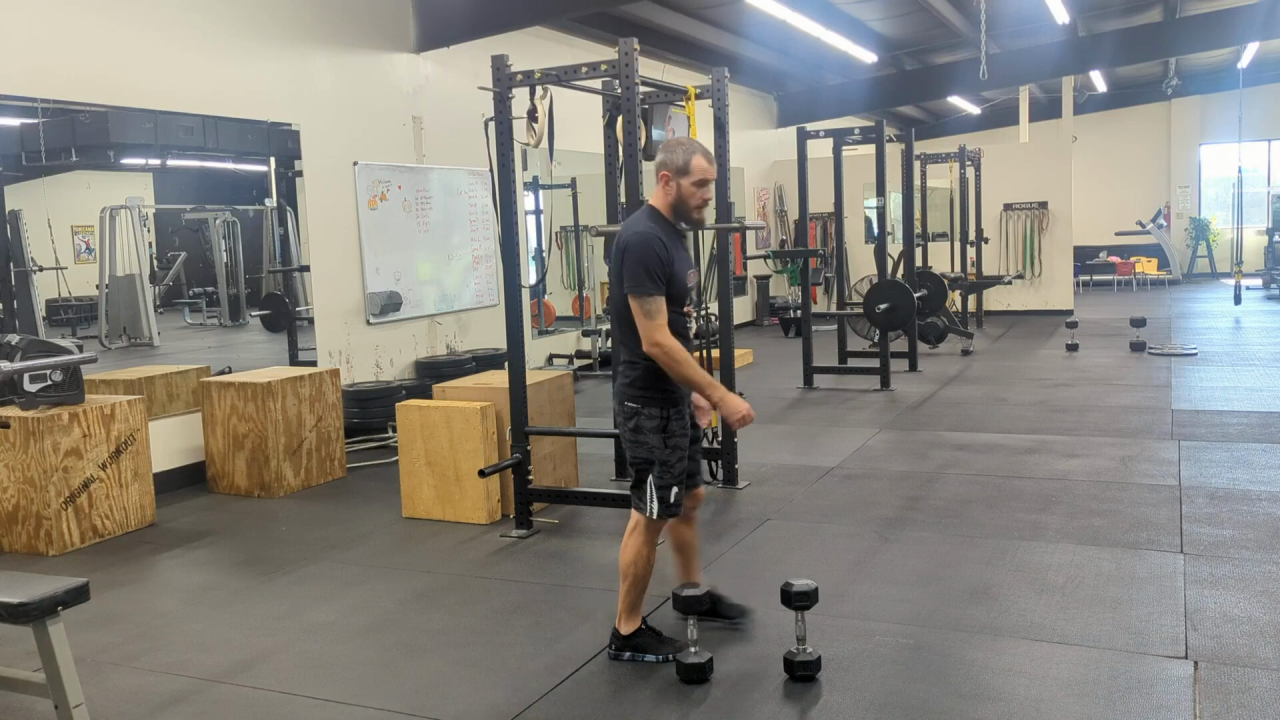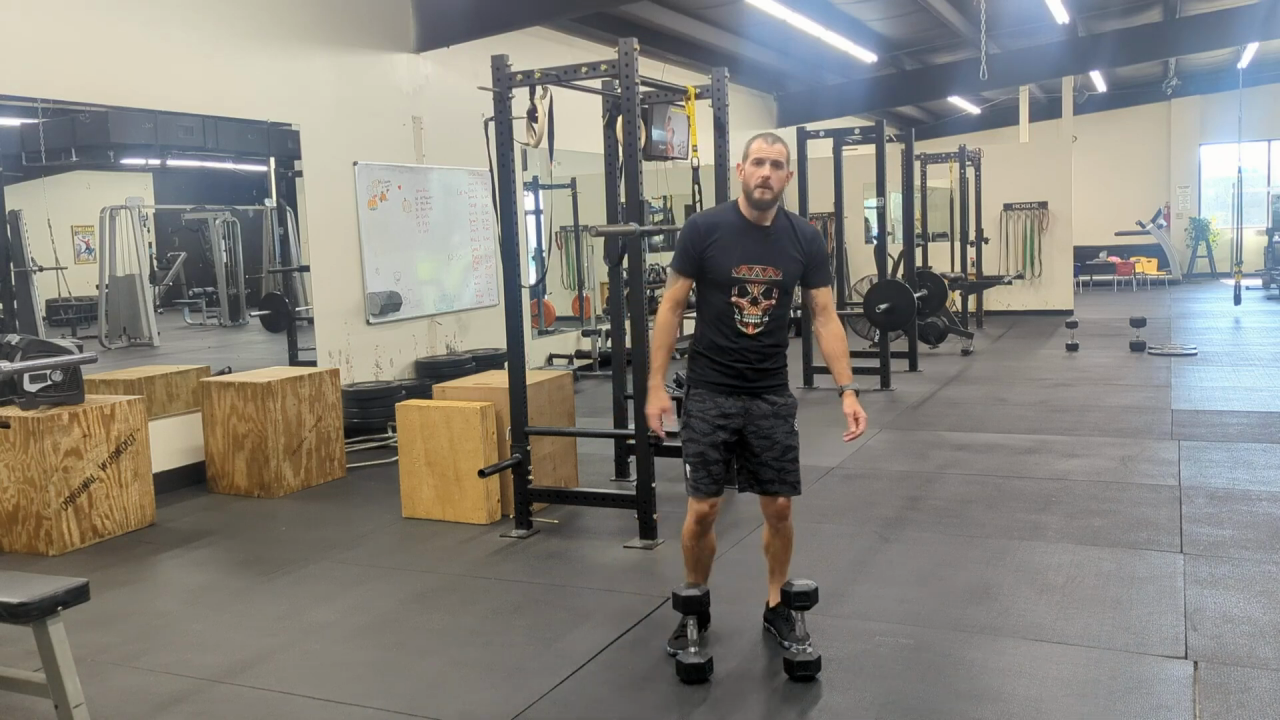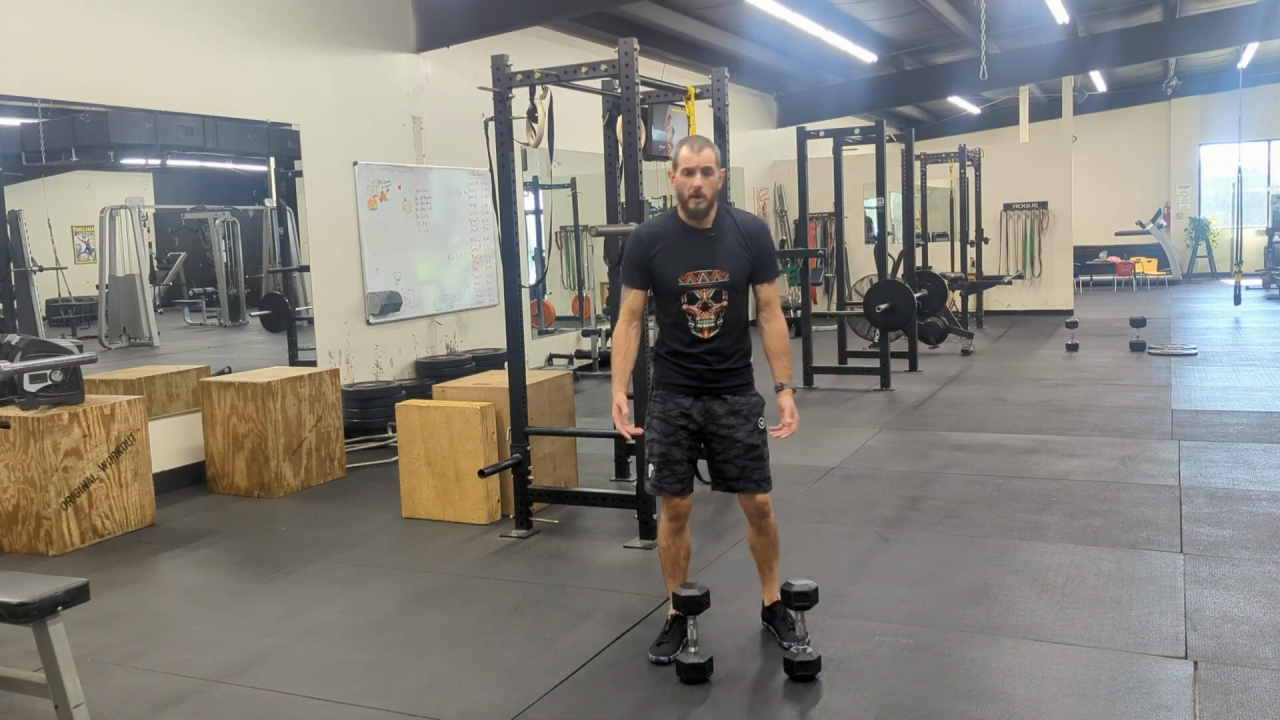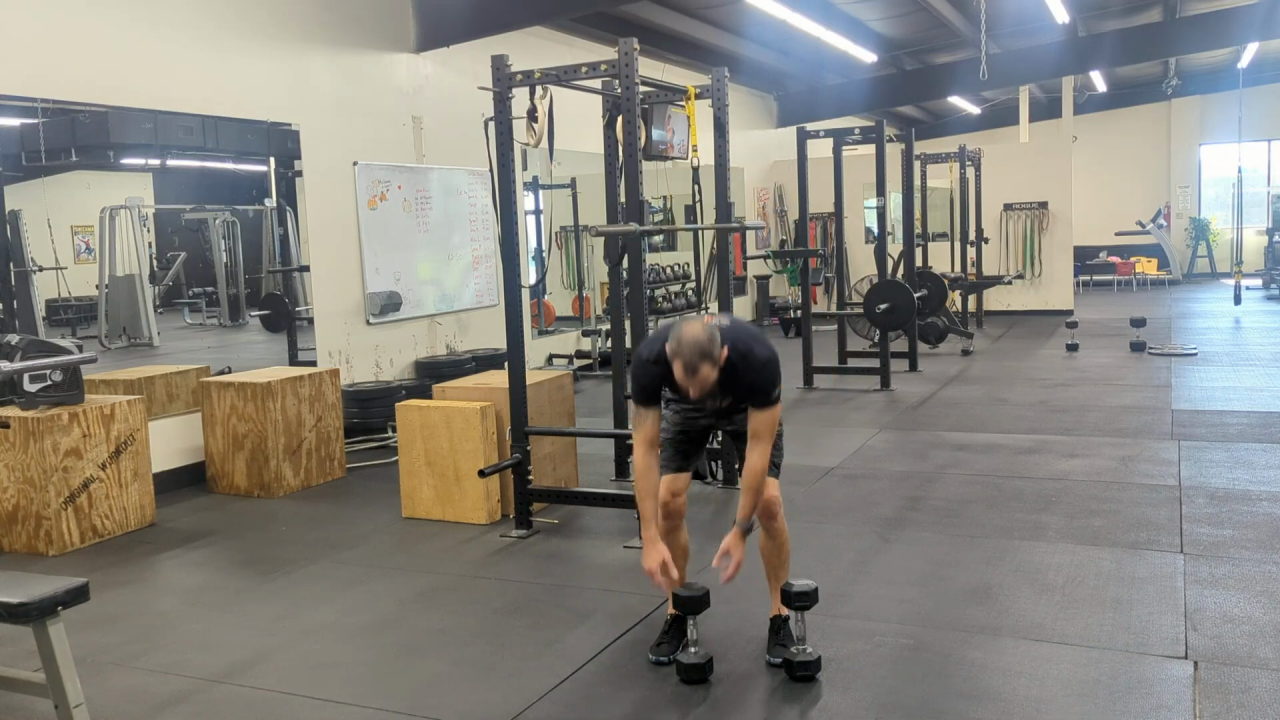
dt=0.7s
person 1, frame 1
left shoulder: (669, 231)
right shoulder: (645, 241)
right elbow: (656, 341)
left wrist: (698, 394)
right wrist: (719, 397)
left hip: (668, 396)
right hip: (651, 400)
left knee: (691, 500)
right knee: (652, 515)
right ankle: (628, 632)
person 1, frame 2
left shoulder: (805, 238)
right shoulder: (704, 229)
left elbow: (825, 318)
right elbow: (670, 309)
left wrist: (848, 391)
right wrist: (657, 386)
left hip: (771, 395)
right hip: (709, 393)
left knee: (778, 508)
right knee: (702, 509)
left ankle: (775, 605)
person 1, frame 3
left shoulder: (750, 232)
right shoulder: (648, 240)
left elbow: (770, 312)
right elbow: (630, 321)
left wrist: (784, 387)
right wrist: (619, 391)
left hip: (736, 394)
right hip: (672, 396)
left knee: (758, 505)
right knee: (674, 509)
left ankle: (773, 603)
right ankle: (679, 615)
person 1, frame 4
left shoulder: (758, 358)
right shoulder: (649, 360)
left elbow: (759, 447)
right elbow: (645, 450)
left wrist: (740, 530)
right wrist: (651, 540)
left hip: (747, 406)
right hip: (682, 411)
left knee: (769, 501)
right knee: (669, 498)
left ankle: (779, 616)
right ankle: (677, 615)
